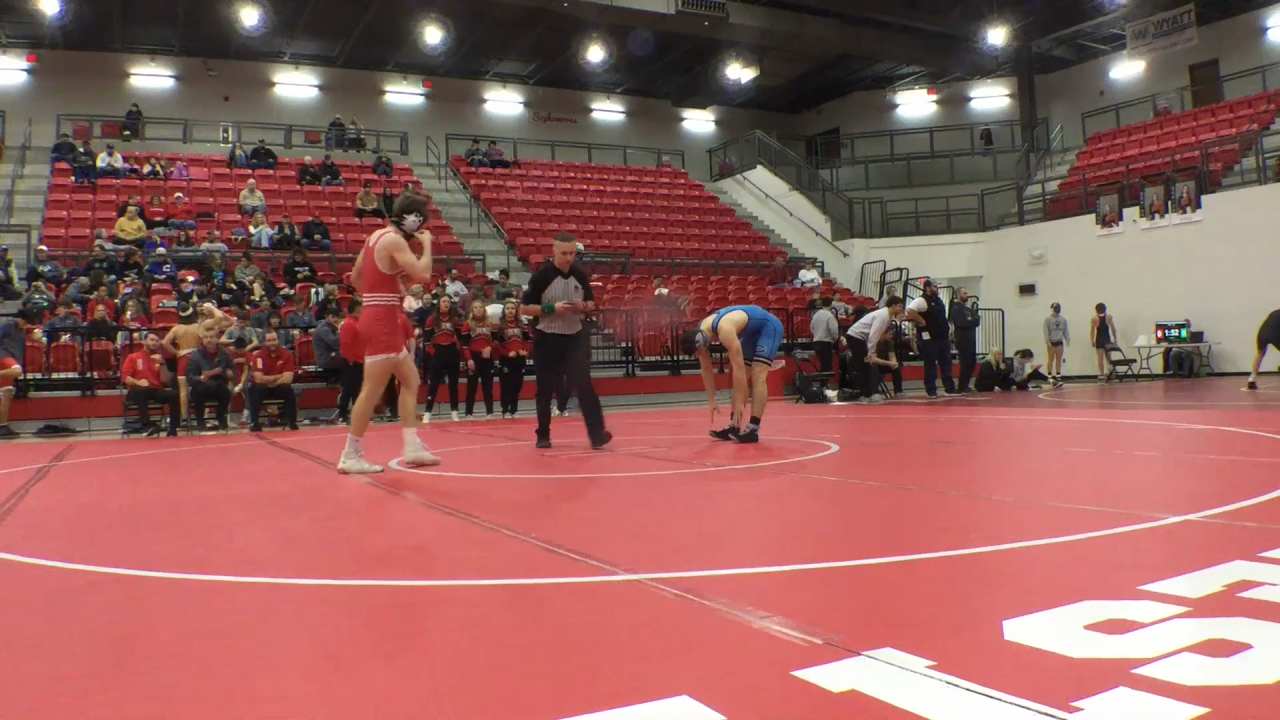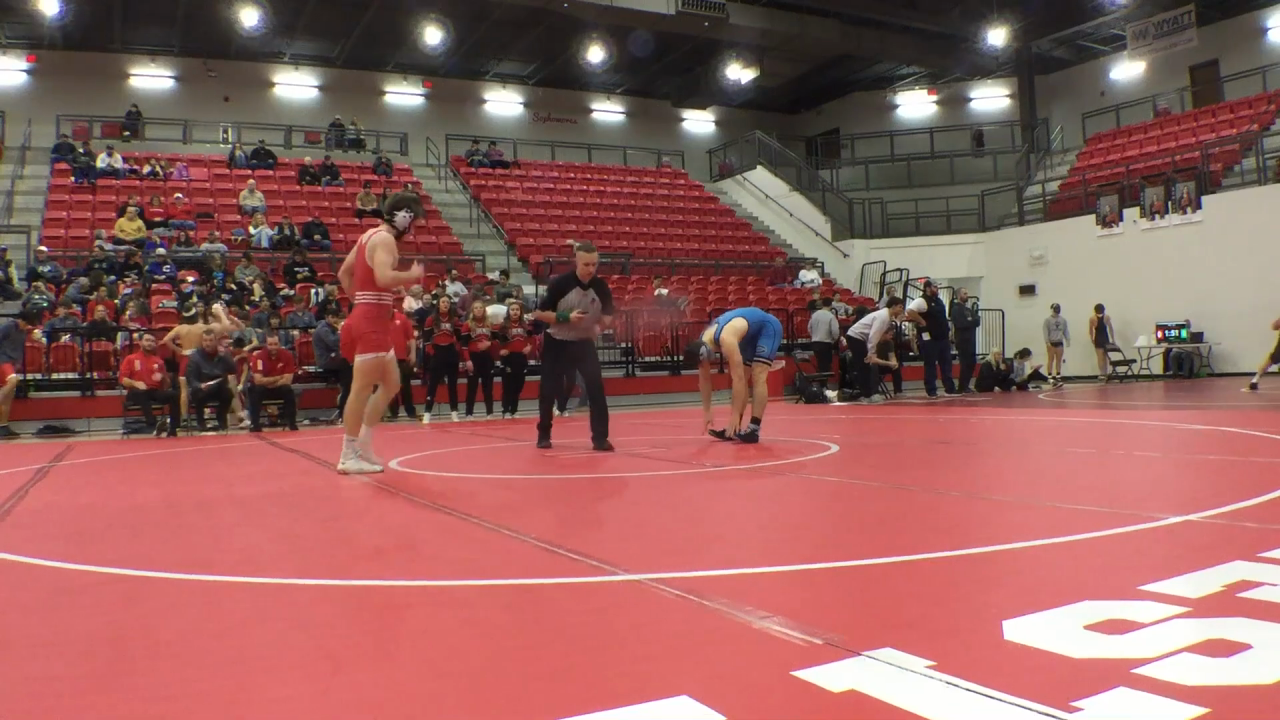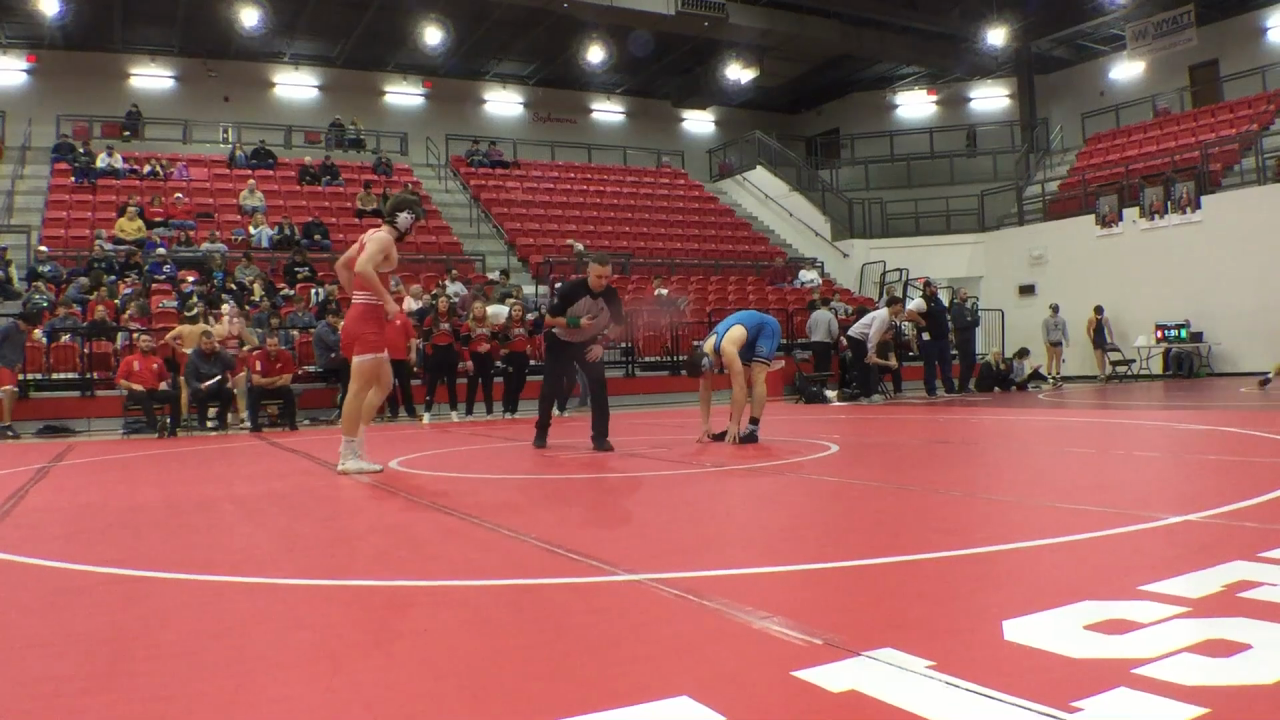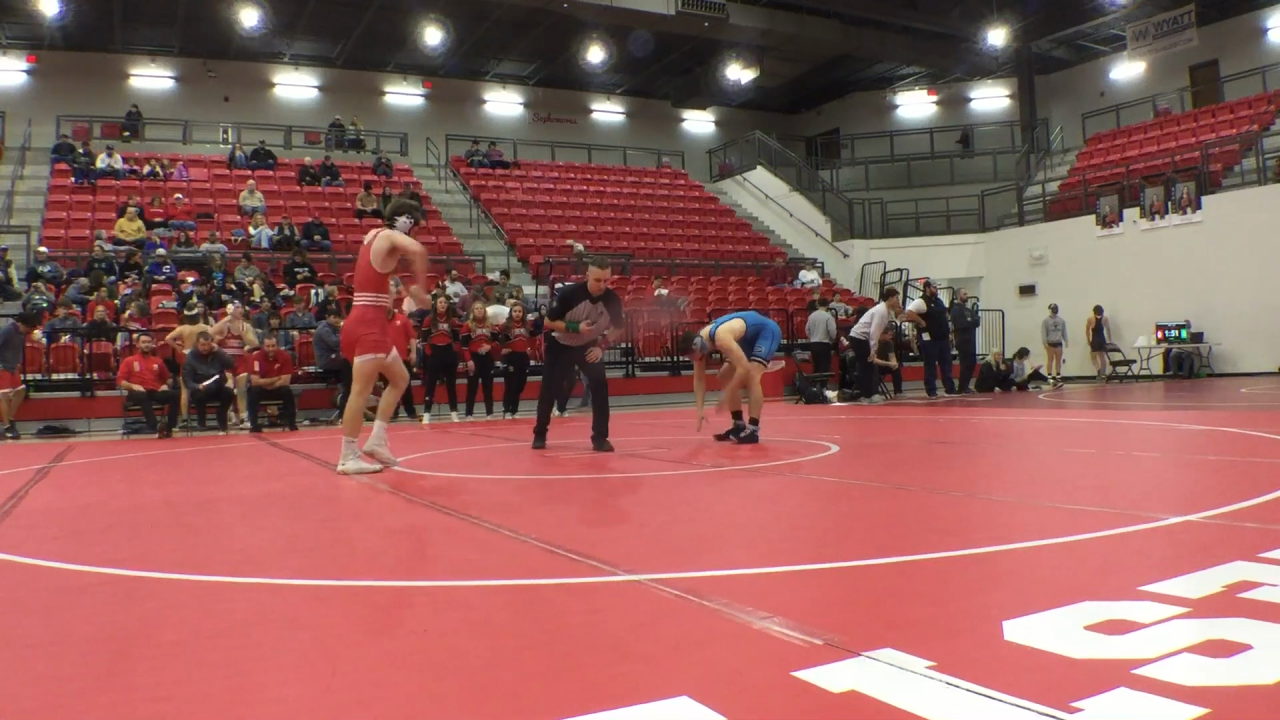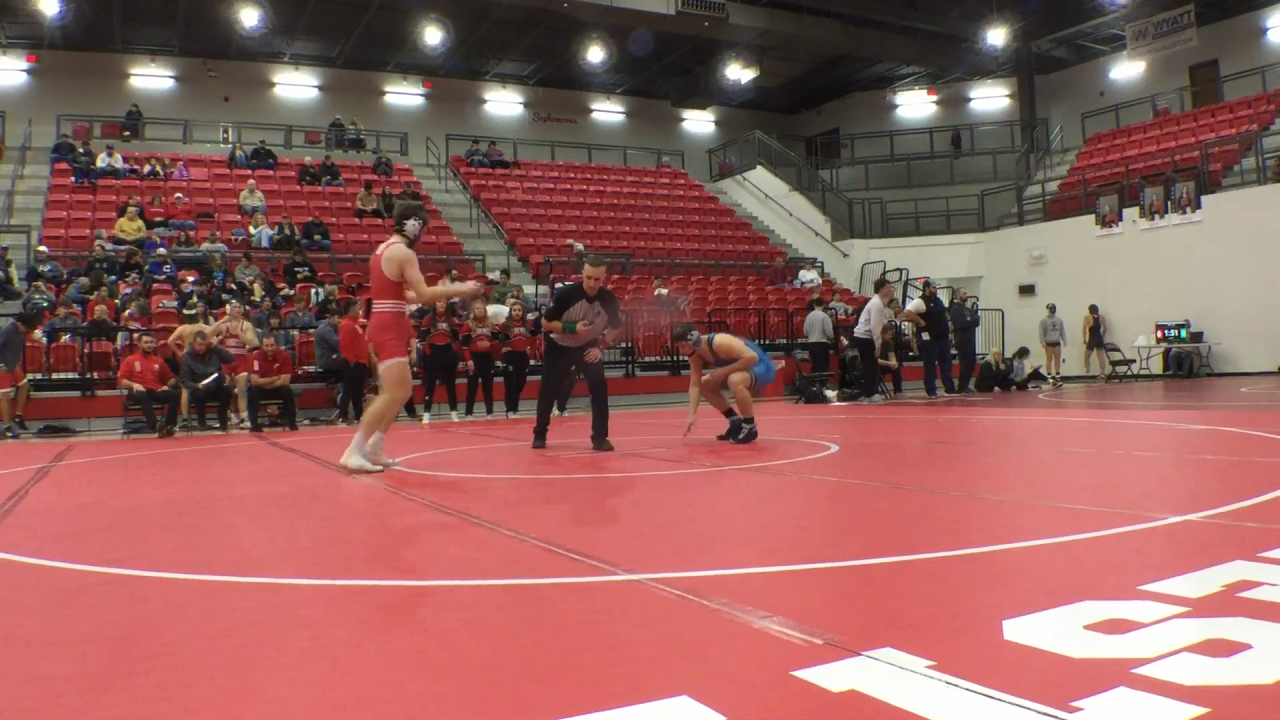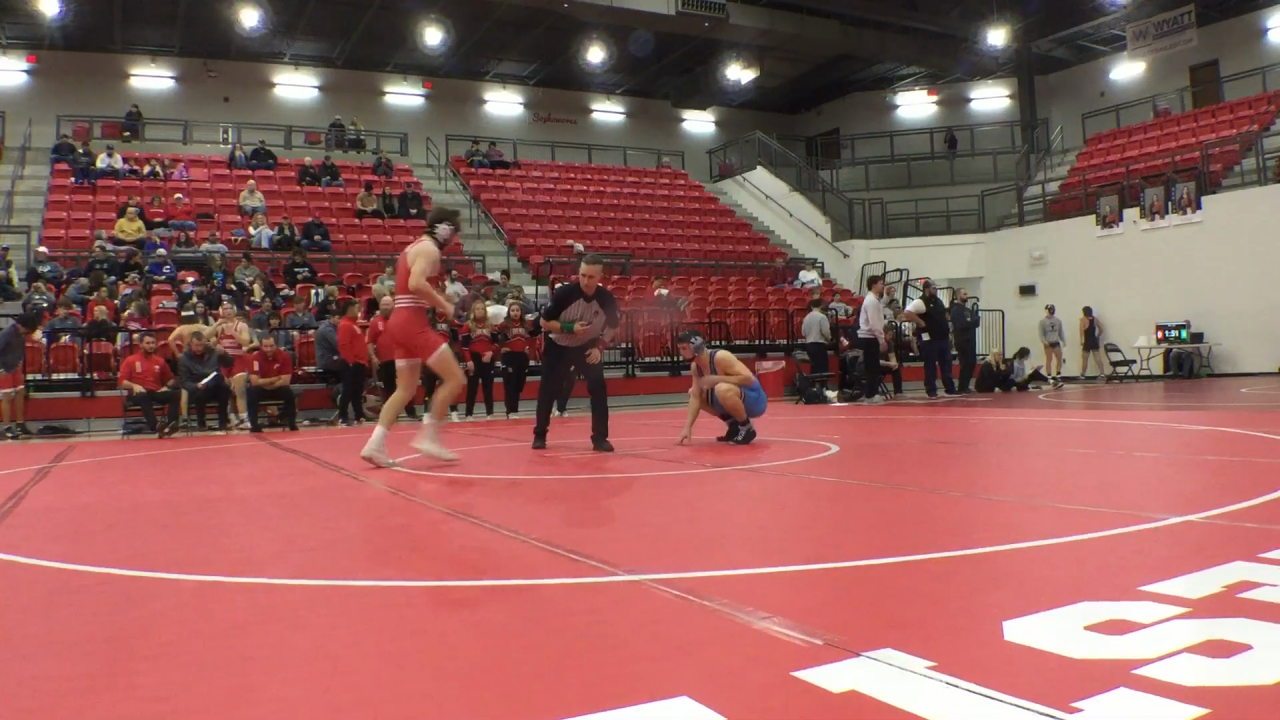
dt=0.2s
person 1, frame 1
left shoulder: (376, 237)
right shoulder: (394, 240)
left elbow: (355, 277)
right elbow: (422, 275)
right wrist: (427, 245)
left hip: (376, 318)
right hip: (381, 321)
left knee: (411, 382)
right knee: (372, 390)
left ankle: (413, 447)
right ankle: (350, 456)
person 1, frame 2
left shoulder: (370, 235)
right shoulder: (385, 239)
left elbow: (344, 273)
right elbow: (383, 279)
right wrist: (413, 274)
left hip: (367, 317)
right hip: (372, 320)
left knee: (390, 384)
right knee: (362, 389)
left ankle: (359, 447)
right ankle: (349, 457)
person 1, frame 3
left shoulder: (371, 235)
right shoulder: (384, 238)
left elbow: (341, 266)
right elbow: (362, 269)
right wrist: (387, 299)
left hip: (363, 318)
right hip: (368, 320)
left knee: (384, 384)
right knee: (359, 389)
left ankle: (352, 448)
right ankle: (348, 457)
person 1, frame 4
left shoulder: (374, 235)
right shoulder: (390, 237)
right elbow: (417, 250)
right wrist: (420, 286)
left hip: (367, 320)
right hip: (370, 322)
left knee: (400, 379)
right knee: (361, 390)
left ankle: (377, 441)
right ankle: (349, 457)
person 1, frame 5
left shoulder: (385, 247)
right shoulder: (403, 252)
right elbow: (424, 294)
left wrist: (409, 296)
right wrist: (462, 289)
left hip: (386, 324)
right hip: (389, 327)
left knee: (402, 389)
right knee: (392, 394)
left ankle: (371, 448)
right ankle: (354, 452)
person 1, frame 6
left shoulder: (415, 247)
right shoulder: (430, 249)
right elbow: (416, 283)
left wrist: (434, 300)
right wrist: (443, 303)
left hip: (400, 321)
right hip: (413, 322)
left knee: (406, 390)
right knee: (455, 378)
left ankle: (376, 446)
right ankle: (428, 438)
person 2, frame 1
left shoulder: (580, 275)
right shoulder: (541, 276)
left elbow: (591, 304)
right elbow: (525, 308)
left wrist: (582, 306)
right wrist: (552, 308)
left hip: (575, 336)
right hip: (547, 338)
left knee: (584, 384)
right knee: (545, 388)
left ankle: (597, 431)
right ankle: (543, 434)
person 2, frame 2
left shoulder: (600, 286)
right shoulder: (559, 283)
left elbow: (609, 314)
right elbow: (540, 313)
left wrist: (600, 325)
right wrist: (567, 317)
left hip: (584, 343)
right hip: (557, 343)
left knee: (596, 387)
right knee: (549, 389)
left ankle: (600, 437)
right ankle: (544, 433)
person 2, frame 3
left shoulder: (611, 295)
right shoulder: (570, 289)
left elbow: (617, 323)
right elbow: (549, 319)
left wrist: (601, 344)
right wrist: (577, 323)
left hip: (588, 345)
right hip: (560, 342)
left knee: (599, 385)
right knee: (551, 388)
left ankle: (600, 437)
right ankle: (541, 431)
person 2, frame 4
left shoulder: (611, 299)
right shoulder: (569, 293)
left elbow: (618, 327)
right elbow: (548, 322)
left wrist: (601, 346)
right wrist: (576, 327)
left hip: (589, 346)
right hip: (560, 345)
left knee: (599, 386)
right knee: (550, 389)
left ankle: (600, 437)
right ankle: (540, 434)
person 2, frame 5
left shoulder: (608, 298)
right shoulder: (566, 293)
left elbow: (615, 327)
right elbow: (546, 322)
left wrist: (600, 347)
right wrist: (572, 328)
left hip: (588, 347)
right hip: (559, 347)
left knee: (599, 386)
right knee: (549, 390)
left ankle: (600, 437)
right ankle: (539, 434)
person 2, frame 6
left shoulder: (606, 298)
right shoulder: (564, 293)
left elbow: (613, 326)
right elbow: (544, 322)
left wrist: (599, 347)
right wrist: (570, 328)
left hip: (587, 347)
right hip: (558, 347)
left knee: (598, 387)
right knee: (549, 390)
left ankle: (600, 438)
right ankle: (540, 435)
